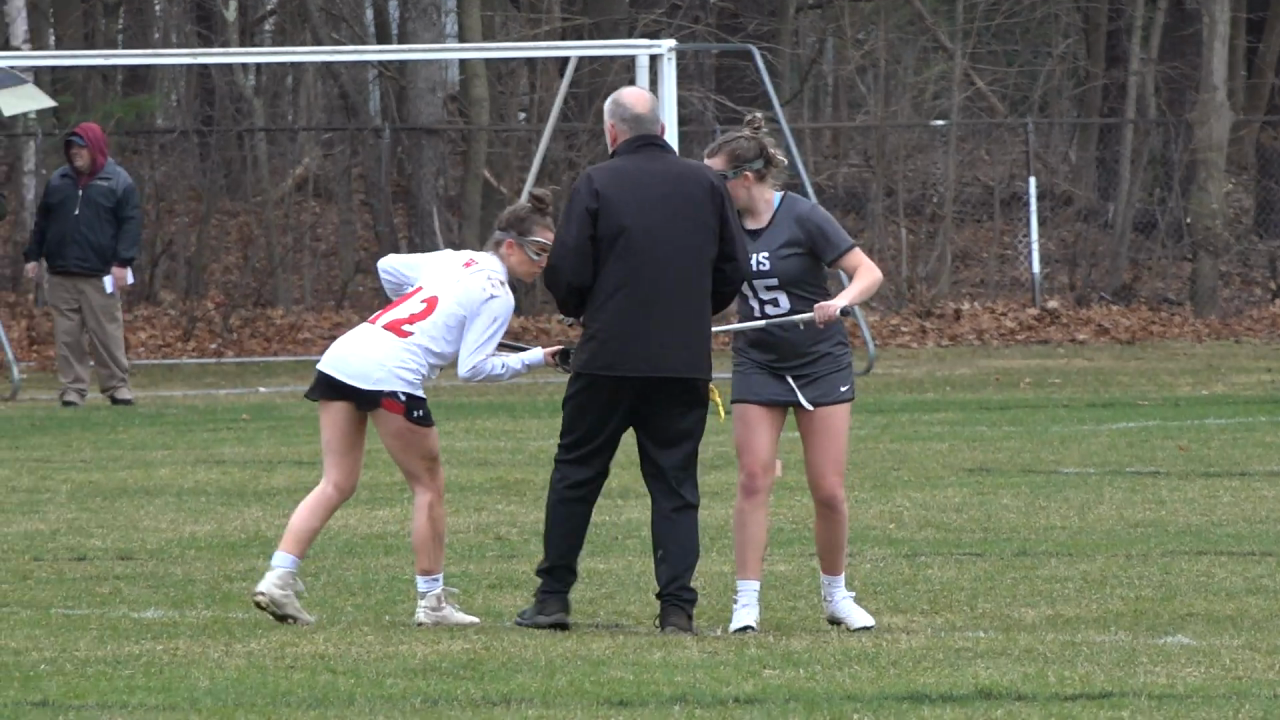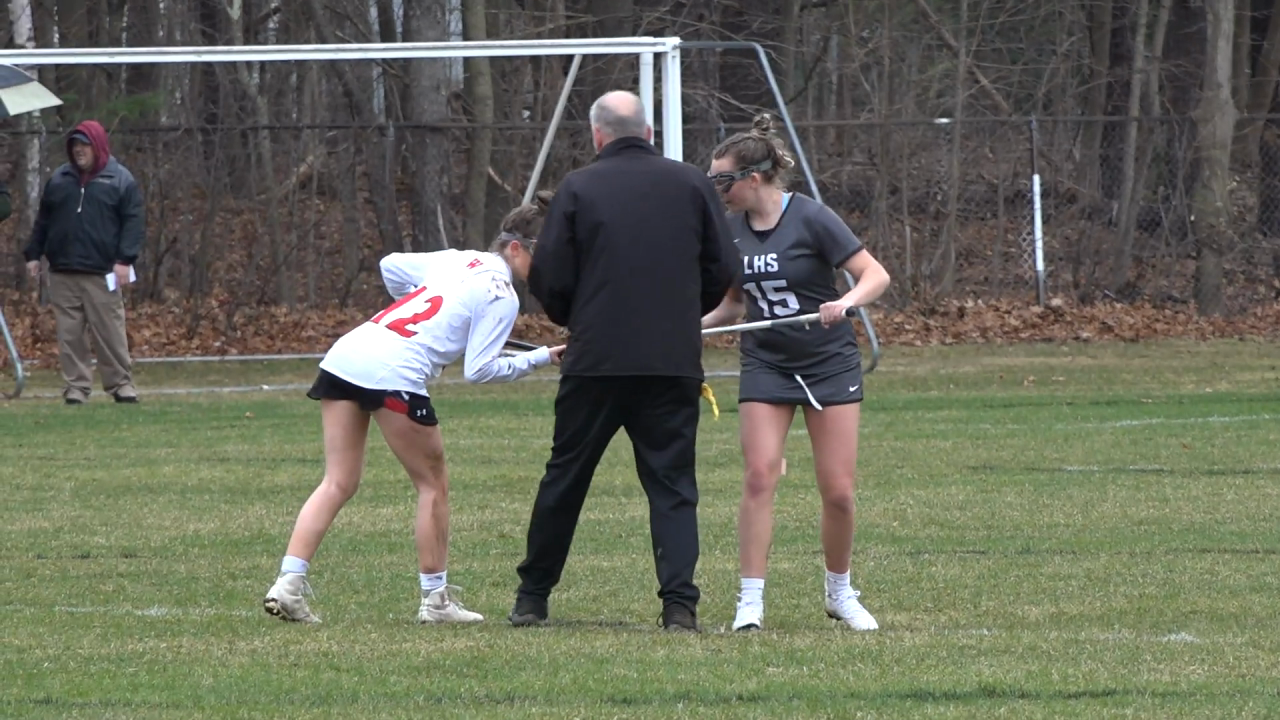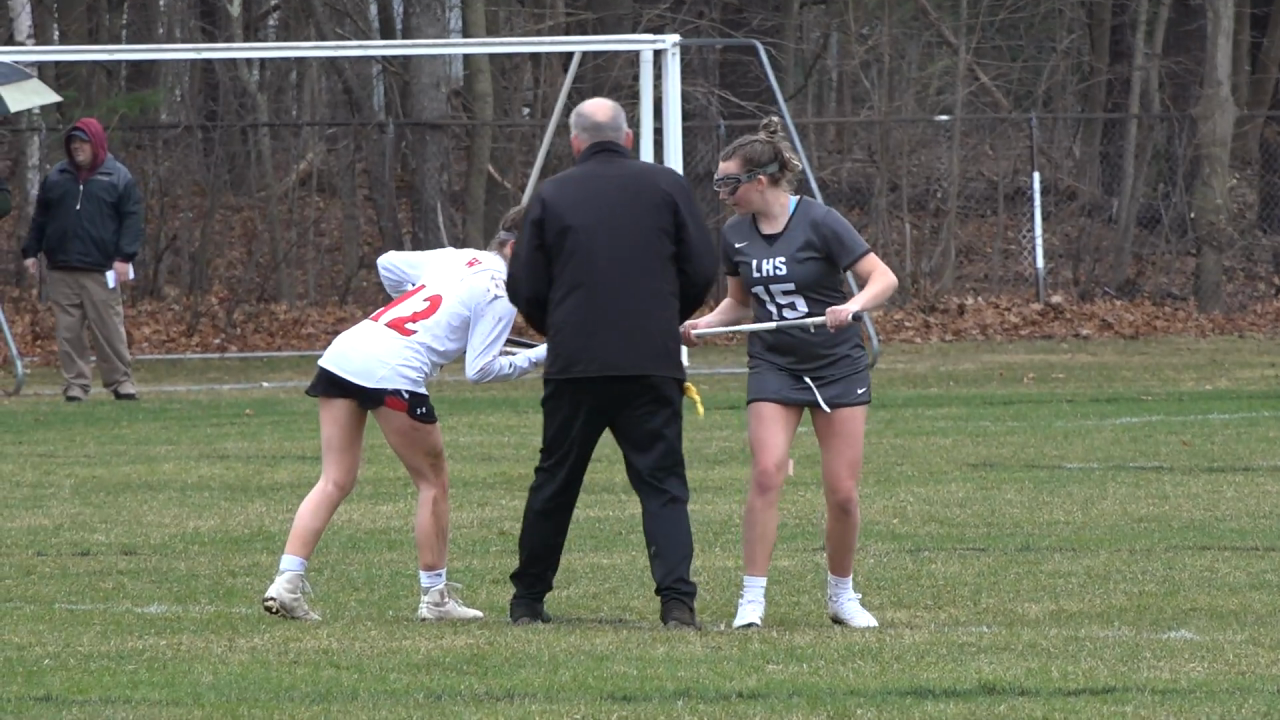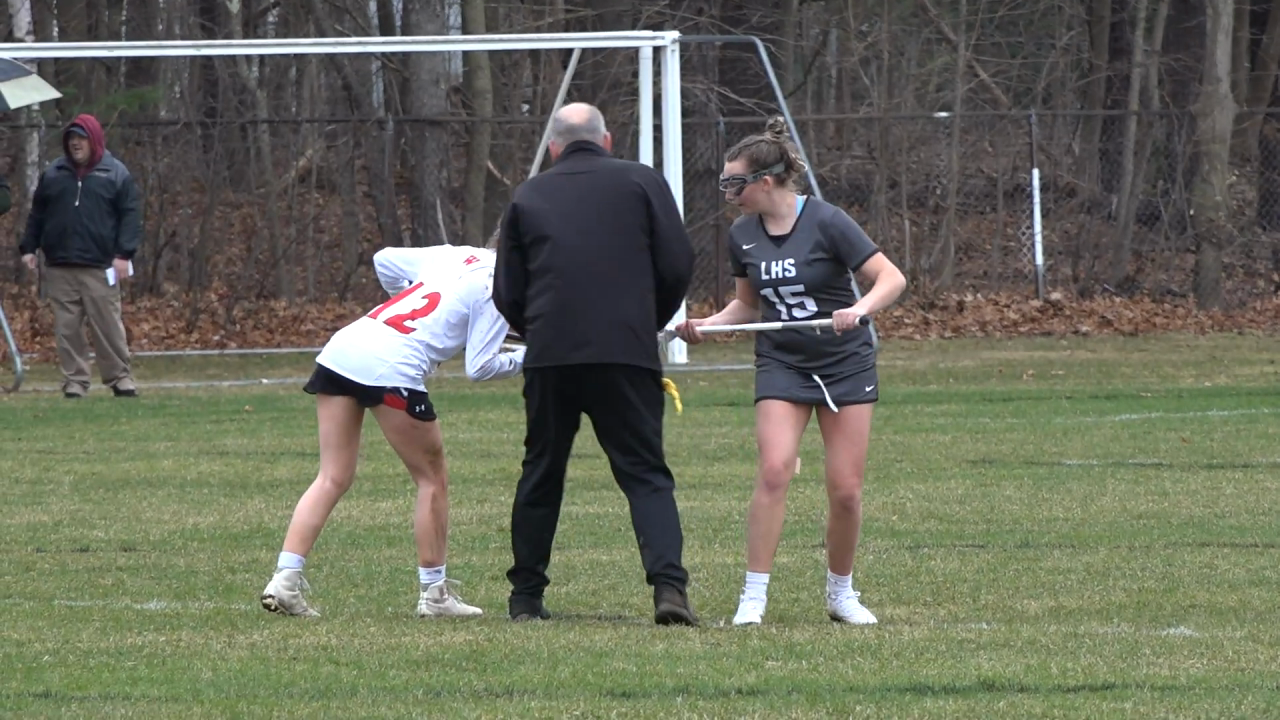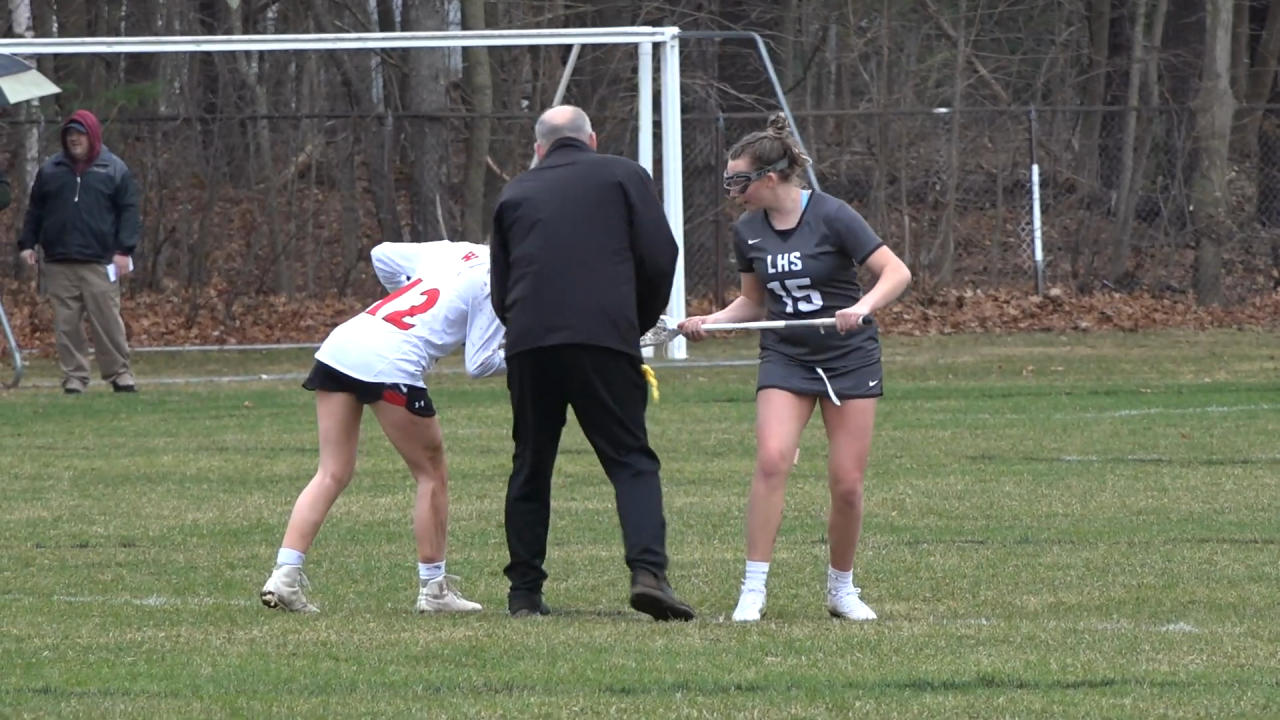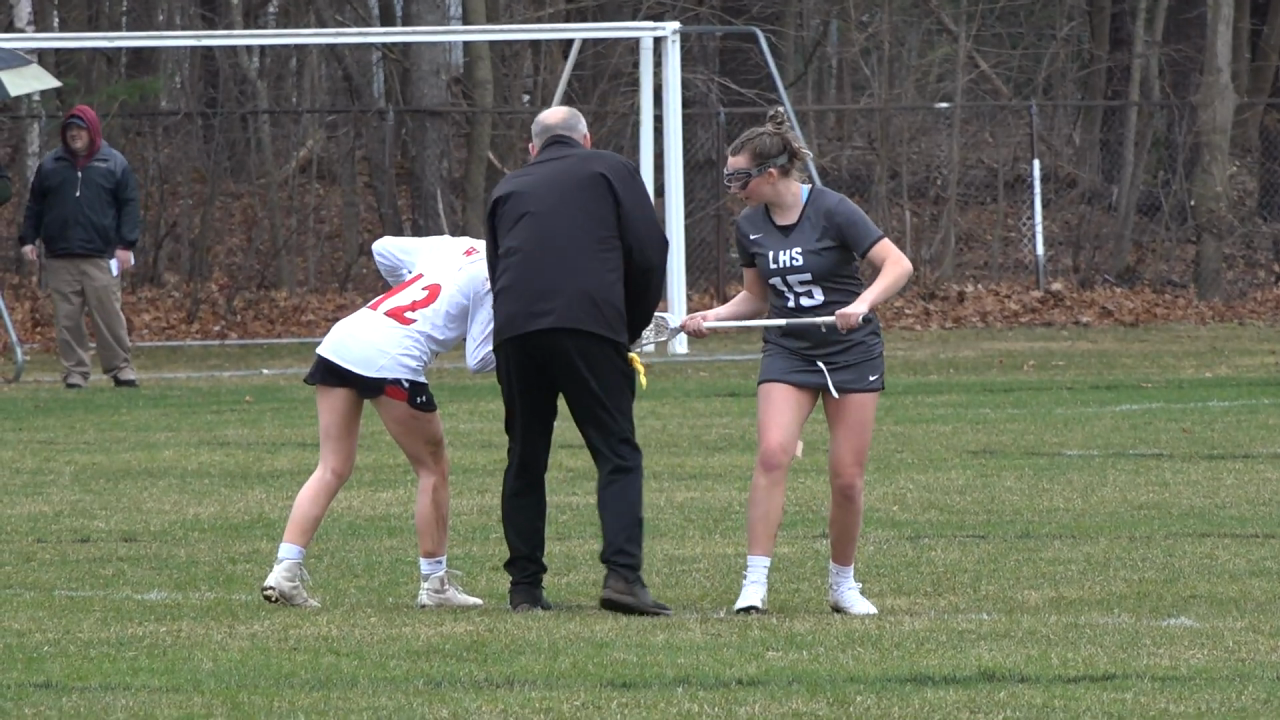
dt=0.1s
person 1, frame 1
left shoulder: (597, 184)
right shoulder: (706, 183)
left elbow: (567, 272)
right elbow: (732, 269)
left wrist: (575, 306)
left hip: (609, 358)
right hip: (684, 362)
left knee: (577, 473)
right knee: (675, 487)
left ankle: (553, 595)
person 1, frame 2
left shoulder: (577, 189)
right shoulder: (690, 183)
left elbow: (547, 279)
right elbow: (721, 272)
left wrist: (571, 317)
left hip: (594, 362)
right hip: (672, 363)
left knee: (565, 478)
right knee: (673, 486)
left ankle: (532, 596)
person 1, frame 3
left shoulder: (553, 195)
right shoulder: (667, 185)
left elbow: (525, 287)
right elbow: (700, 272)
left hip: (574, 364)
right hip: (651, 363)
left knee: (555, 481)
right knee: (662, 485)
left ankle: (528, 600)
person 1, frame 4
left shoulder: (527, 198)
right shoulder: (642, 181)
left elbow: (506, 292)
right elbow: (676, 268)
right wrist: (648, 325)
left hip: (549, 355)
right hip: (624, 352)
left knee: (540, 475)
right knee: (646, 475)
left ankle: (526, 596)
person 1, frame 5
left shoulder: (515, 193)
right shoulder: (624, 175)
left elbow: (500, 288)
right elbow: (659, 259)
right wrist: (639, 322)
left hip: (529, 344)
right hip: (605, 337)
left knee: (530, 467)
right knee: (631, 461)
left ankle: (524, 593)
person 1, frame 6
left shoulder: (509, 188)
right shoulder: (612, 169)
right elbow: (647, 255)
right wrist: (633, 327)
left hip: (515, 329)
right hip: (589, 324)
left knee: (525, 459)
right knee: (617, 454)
left ankle: (525, 586)
person 2, frame 1
left shoulder: (803, 216)
left elbow: (869, 272)
left wrist: (840, 301)
left hip: (821, 362)
right hip: (757, 363)
left knee: (829, 490)
right knee: (753, 480)
left ankle: (836, 594)
right ankle: (746, 603)
person 2, frame 2
left shoulder: (812, 218)
right shoulder: (729, 229)
left elbow: (876, 275)
left wrist: (846, 302)
right wrist: (699, 322)
left hip: (830, 362)
right hip: (766, 363)
left knee: (838, 489)
right knee: (760, 477)
left ankle: (840, 592)
right ankle: (750, 600)
person 2, frame 3
left shoulder: (819, 220)
right shoulder: (734, 233)
left elbow: (884, 278)
left wrist: (852, 306)
right wrist: (698, 324)
left hip: (838, 365)
right hip: (773, 365)
left knee: (842, 493)
right knee: (765, 477)
left ankle: (842, 595)
right ankle: (752, 598)
person 2, frame 4
left shoulder: (827, 221)
right shoulder: (741, 235)
left elbow: (892, 280)
left wrist: (859, 310)
right wrist: (706, 324)
left hip: (845, 364)
right hip: (780, 364)
left knee: (846, 489)
right knee: (772, 474)
left ankle: (840, 592)
right ankle: (753, 595)
person 2, frame 5
left shoulder: (832, 215)
right shoulder: (747, 230)
left elbow: (897, 273)
left wrist: (862, 306)
right wrist: (710, 321)
left hip: (849, 357)
right hip: (785, 357)
left knee: (848, 483)
right knee: (771, 461)
left ankle: (841, 589)
right ankle: (753, 588)
person 2, frame 6
left shoulder: (832, 209)
right shoulder: (749, 224)
left elbow: (899, 266)
left wrist: (863, 303)
right wrist: (713, 315)
left hip: (852, 351)
right hip: (788, 351)
left knee: (847, 478)
right knee: (772, 453)
left ankle: (842, 584)
right ankle: (755, 581)
person 3, frame 1
left shoulder: (452, 259)
right shoulder: (497, 295)
left elbow: (387, 266)
right elbow: (474, 368)
right wrist: (535, 358)
left hip: (343, 353)
right hip: (390, 374)
left knee: (335, 484)
right knee: (428, 485)
left ankle: (278, 579)
right ankle: (432, 601)
person 3, frame 2
left shoulder: (455, 259)
right shoulder: (502, 295)
left elbow: (390, 264)
right elbow: (479, 370)
right wrist: (541, 357)
left hip: (345, 354)
right hip: (394, 371)
left knee: (337, 483)
right knee: (432, 484)
left ankle: (289, 583)
right ankle: (436, 599)
person 3, frame 3
left shoulder: (454, 257)
right shoulder: (499, 297)
left elbow: (387, 263)
right elbow: (479, 369)
right wrist: (538, 356)
left hip: (344, 351)
right hip: (393, 370)
left knee: (335, 481)
right knee: (433, 481)
left ankle: (287, 582)
right ankle: (435, 596)
person 3, frame 4
left shoulder: (453, 254)
left elbow: (384, 259)
right elbow: (480, 368)
right wrist: (530, 355)
left hip: (341, 350)
right hip: (391, 368)
left knee: (331, 478)
right knee: (431, 479)
left ankle: (285, 581)
right ankle: (435, 593)
person 3, frame 5
left shoulder: (451, 250)
left elbow: (382, 255)
right elbow: (479, 365)
left hip: (341, 344)
right hip: (390, 365)
left knee: (332, 474)
right knee: (432, 474)
left ankle: (284, 577)
right ankle: (434, 589)
person 3, frame 6
left shoulder: (452, 245)
left elbow: (383, 248)
right elbow: (479, 360)
left hip: (341, 341)
right hip: (391, 359)
left knee: (332, 470)
right knee: (432, 468)
left ankle: (285, 571)
right ankle: (435, 584)
person 4, frame 1
left shoulder: (118, 181)
right shoulder: (58, 180)
left elbow: (131, 224)
right elbow: (42, 222)
left wrist: (122, 262)
right wrist: (33, 255)
left hip: (99, 275)
right hip: (60, 275)
left knee: (107, 334)
right knee: (67, 337)
left ankle: (117, 386)
right ankle: (72, 389)
person 4, frame 2
left shoulder: (120, 179)
right shoulder: (59, 178)
left elbow: (133, 221)
right elbow: (43, 220)
left wrist: (125, 259)
right wrist: (33, 253)
left hip: (102, 273)
right hip: (62, 273)
left knee: (109, 332)
right knee: (69, 334)
left ankle: (121, 384)
right ankle: (75, 386)
person 4, frame 3
left shoulder: (118, 176)
right shoulder: (56, 176)
left elbow: (132, 219)
right elbow: (40, 217)
left wrist: (124, 256)
right wrist: (31, 251)
left hip: (101, 270)
right hip: (61, 270)
left knee: (109, 329)
right knee: (68, 332)
left ankle: (121, 381)
right ankle: (75, 384)
person 4, frame 4
left shoulder: (116, 172)
right shoulder: (53, 173)
left elbow: (130, 215)
right elbow: (37, 214)
left wrist: (124, 253)
right wrist: (28, 247)
left hip: (100, 266)
right hip: (60, 267)
left knee: (108, 325)
right knee: (67, 328)
left ankle: (120, 378)
right ankle: (74, 380)
person 4, frame 5
left shoulder: (114, 168)
right shoulder: (51, 169)
left elbow: (129, 211)
right elbow: (35, 210)
left wrist: (124, 250)
right wrist: (27, 243)
left hip: (100, 262)
right hip: (59, 263)
left knee: (108, 321)
right knee: (66, 324)
left ankle: (120, 373)
right ankle: (74, 377)
person 4, frame 6
left shoulder: (114, 162)
right shoulder: (50, 164)
left elbow: (129, 205)
right elbow: (35, 205)
left wrist: (126, 244)
right wrist: (28, 238)
left hip: (101, 256)
right hip: (60, 258)
left knee: (109, 315)
right knee: (67, 319)
left ankle: (121, 368)
right ankle: (75, 372)
